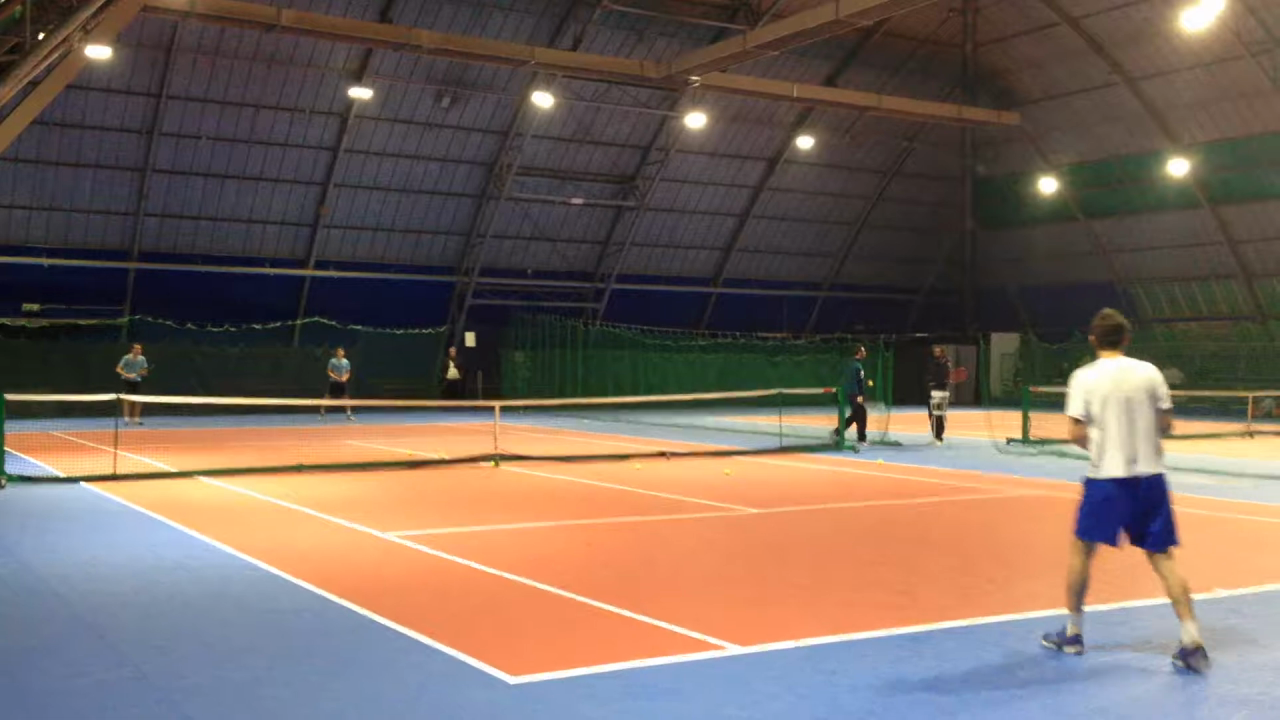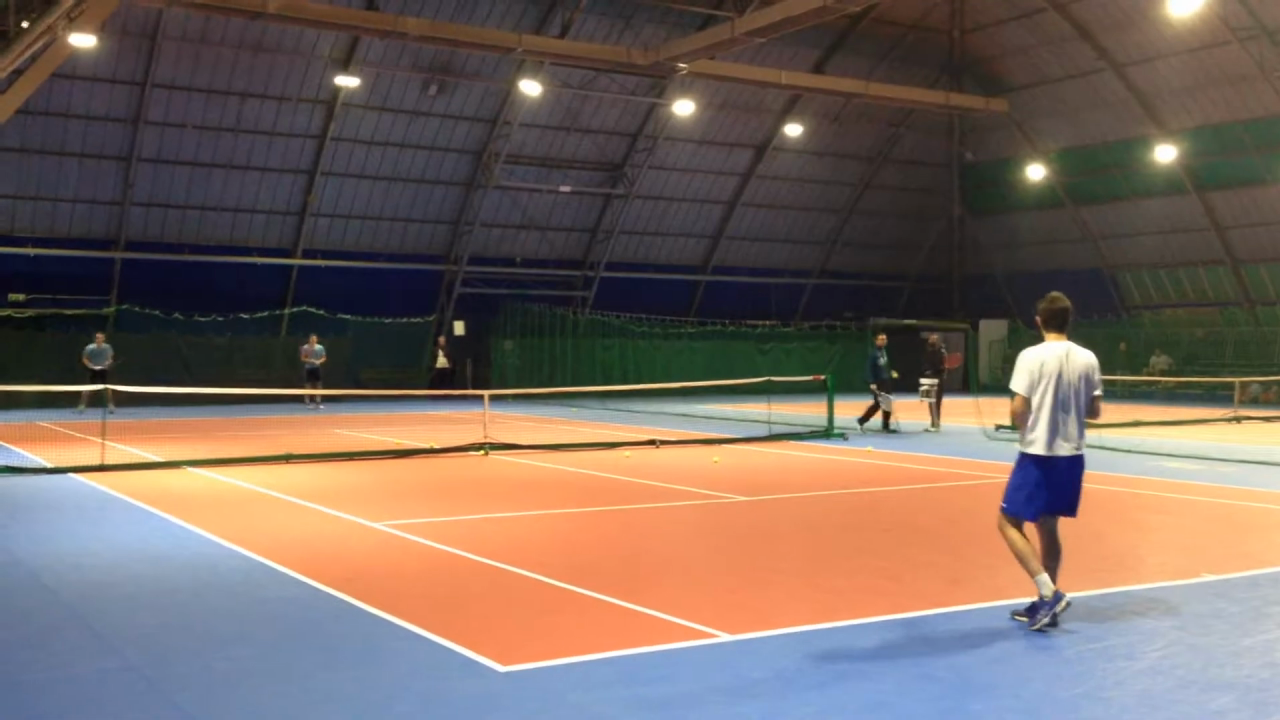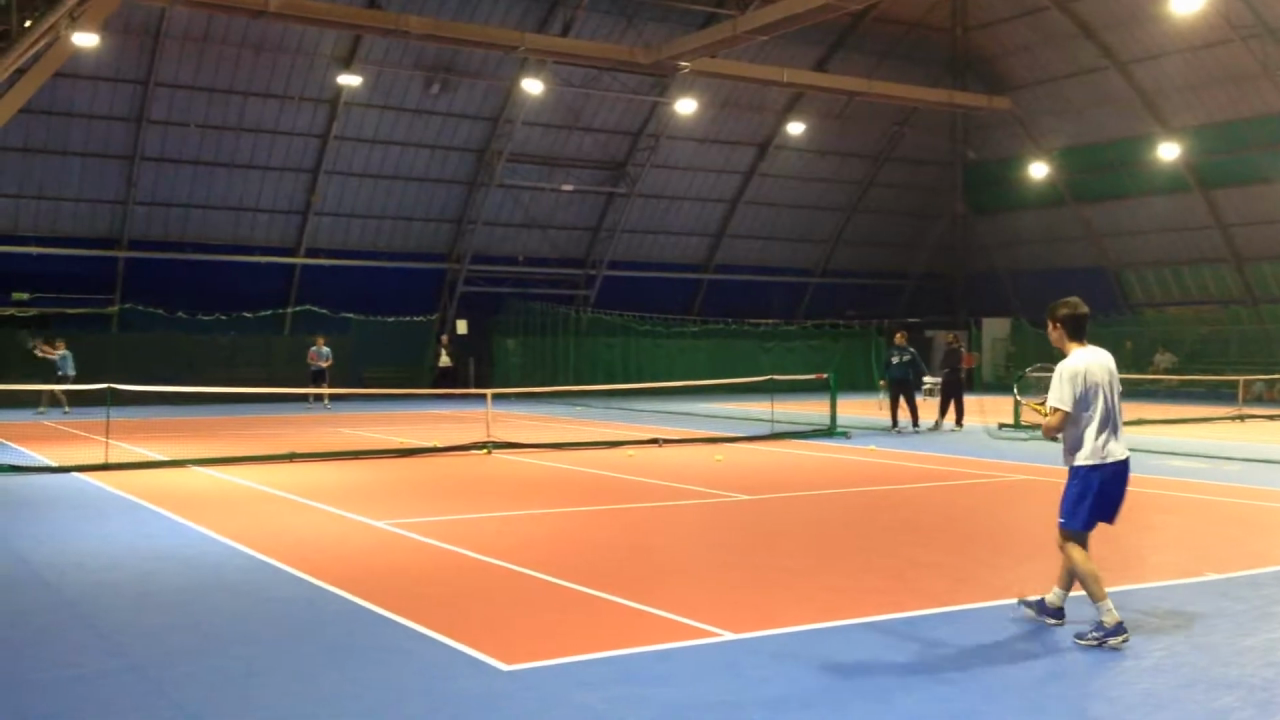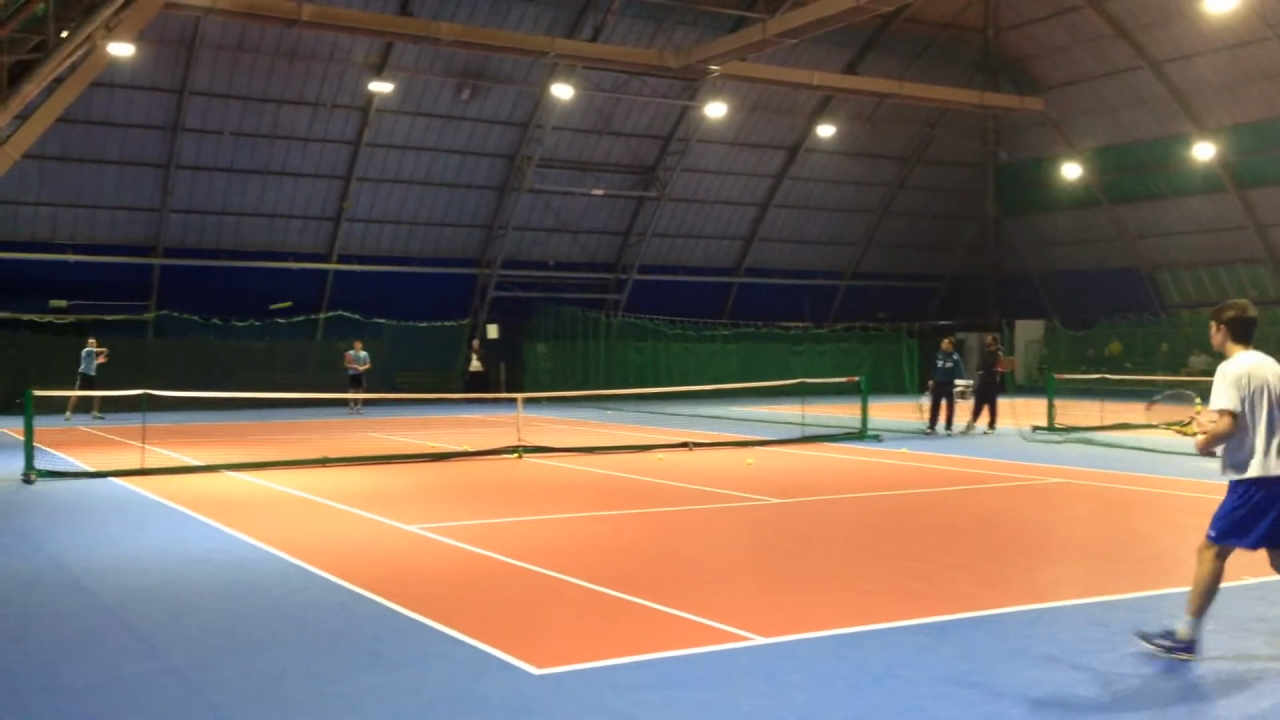
dt=0.7s
person 1, frame 1
left shoulder: (1085, 377)
right shoulder: (1149, 373)
left elbow: (1076, 434)
right elbow: (1165, 425)
left hip: (1108, 479)
right hip: (1149, 478)
left knee: (1081, 550)
right knee: (1163, 559)
left ankle: (1072, 633)
right ankle: (1192, 641)
person 1, frame 2
left shoulder: (1032, 356)
right shoulder: (1088, 359)
left elbow: (1018, 408)
right elbow: (1094, 412)
left wrist: (1023, 426)
left hip: (1038, 456)
right hip: (1072, 456)
left knee: (1009, 522)
right knee: (1047, 528)
left ankle: (1050, 593)
right ankle: (1045, 602)
person 1, frame 3
left shoulder: (1069, 368)
right shoulder: (1105, 358)
left elbow: (1057, 423)
left wrist: (1045, 427)
right wrist: (1070, 420)
left hip: (1091, 465)
right hip: (1116, 460)
left knee: (1070, 542)
right knee: (1075, 535)
left ankle: (1111, 623)
right ankle: (1054, 603)
person 1, frame 4
left shoulder: (1232, 369)
left elbow: (1226, 427)
left wrist: (1204, 443)
right wrist: (1211, 426)
left knee: (1212, 551)
left ankle: (1184, 636)
